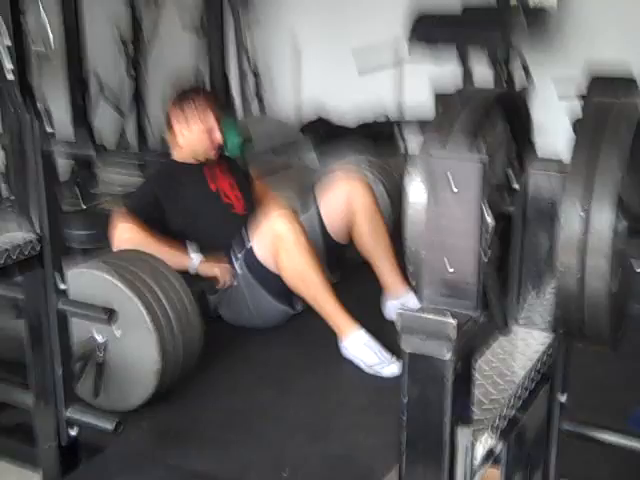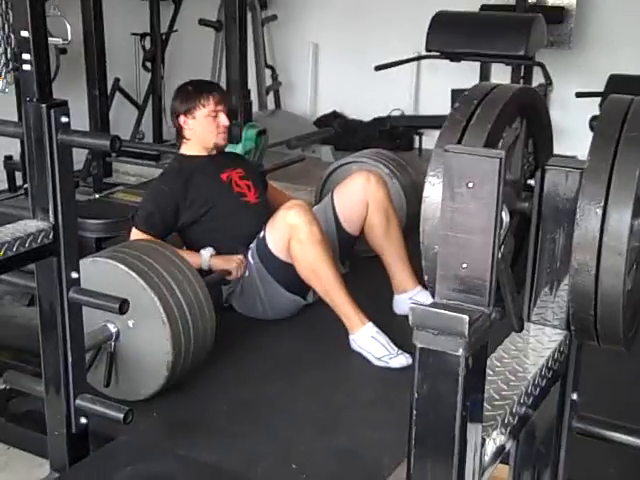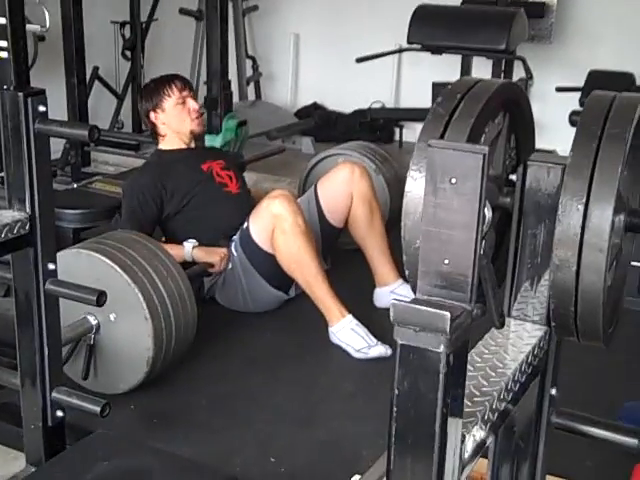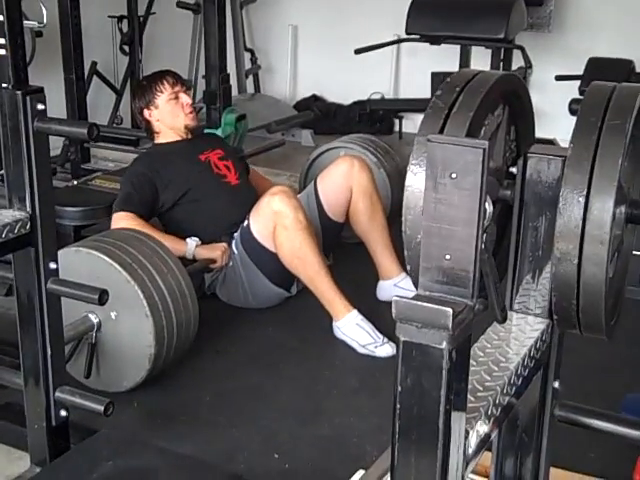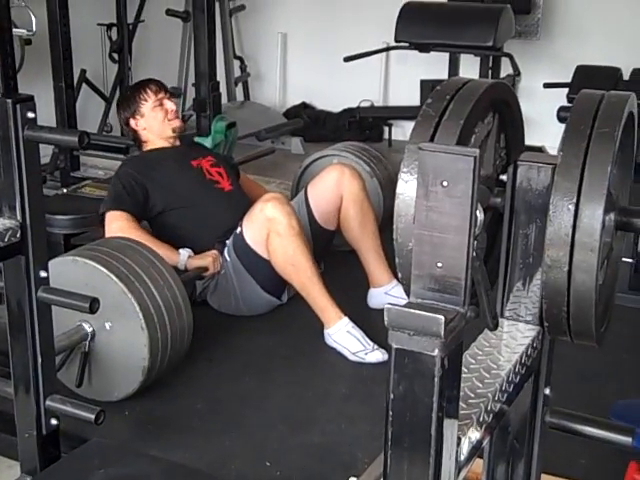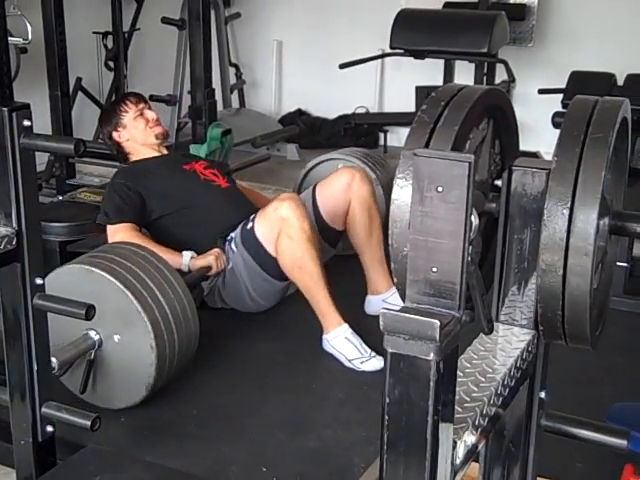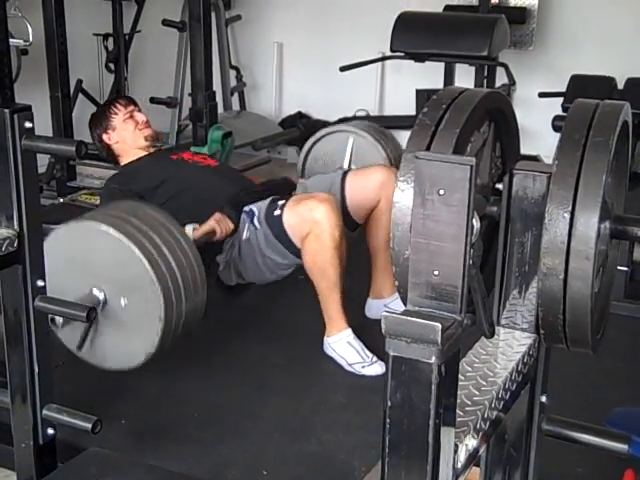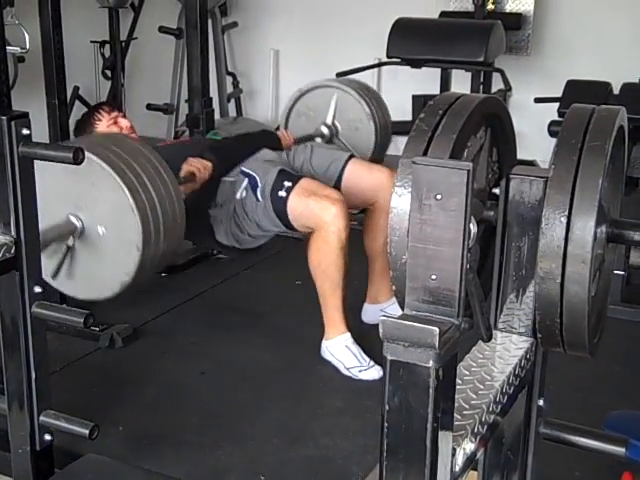
dt=0.4s
person 1, frame 1
left shoulder: (220, 162)
right shoulder: (160, 187)
left elbow: (255, 187)
right elbow: (123, 237)
left wrist: (294, 229)
right wrist: (197, 262)
left hip: (282, 261)
left knee: (350, 187)
right knee: (280, 222)
left ankle: (399, 296)
right ankle: (351, 336)
person 1, frame 2
left shoulder: (234, 161)
right shoulder: (171, 183)
left wrist: (313, 221)
right wrist: (208, 260)
left hip: (295, 256)
right hip: (251, 280)
left knee: (365, 184)
right knee: (295, 215)
left ankle: (408, 293)
right ankle: (360, 330)
person 1, frame 3
left shoulder: (216, 155)
right shoulder: (150, 178)
left wrist: (298, 214)
right wrist: (192, 251)
left hip: (281, 251)
right hip: (233, 272)
left knee: (350, 175)
right knee: (279, 204)
left ankle: (389, 287)
right ankle: (340, 323)
person 1, frame 4
left shoulder: (211, 142)
right shoulder: (148, 168)
right elbow: (122, 227)
left wrist: (299, 207)
right wrist: (194, 248)
left hip: (283, 242)
right hip: (234, 267)
left knee: (350, 168)
right knee: (279, 202)
left ankle: (393, 281)
right ankle: (346, 318)
person 1, frame 5
left shoulder: (199, 151)
right shoulder: (136, 171)
left elbow: (242, 183)
right elbow: (117, 230)
left wrist: (293, 214)
right wrist: (185, 259)
left hip: (278, 254)
right hip: (226, 274)
left knee: (341, 176)
right knee: (273, 208)
left ankle: (384, 288)
right ankle: (337, 326)
person 1, frame 6
left shoulder: (191, 160)
right shoulder: (128, 182)
right elbow: (122, 241)
left wrist: (294, 214)
right wrist: (188, 261)
left hip: (277, 251)
right hip: (230, 266)
left knee: (351, 181)
right knee: (287, 210)
left ankle: (382, 295)
right ankle: (336, 332)
person 1, frame 7
left shoulder: (179, 155)
right shoulder: (122, 185)
left wrist: (291, 183)
right wrist: (192, 231)
right hip: (243, 234)
left knee: (384, 180)
right knee: (321, 212)
left ankle: (383, 298)
right ankle: (337, 335)
person 1, frame 8
left shoulder: (161, 154)
left wrist: (276, 139)
right wrist: (183, 180)
right hip: (237, 184)
left knee: (385, 183)
right knee: (332, 211)
left ankle: (380, 302)
right ankle: (336, 339)
